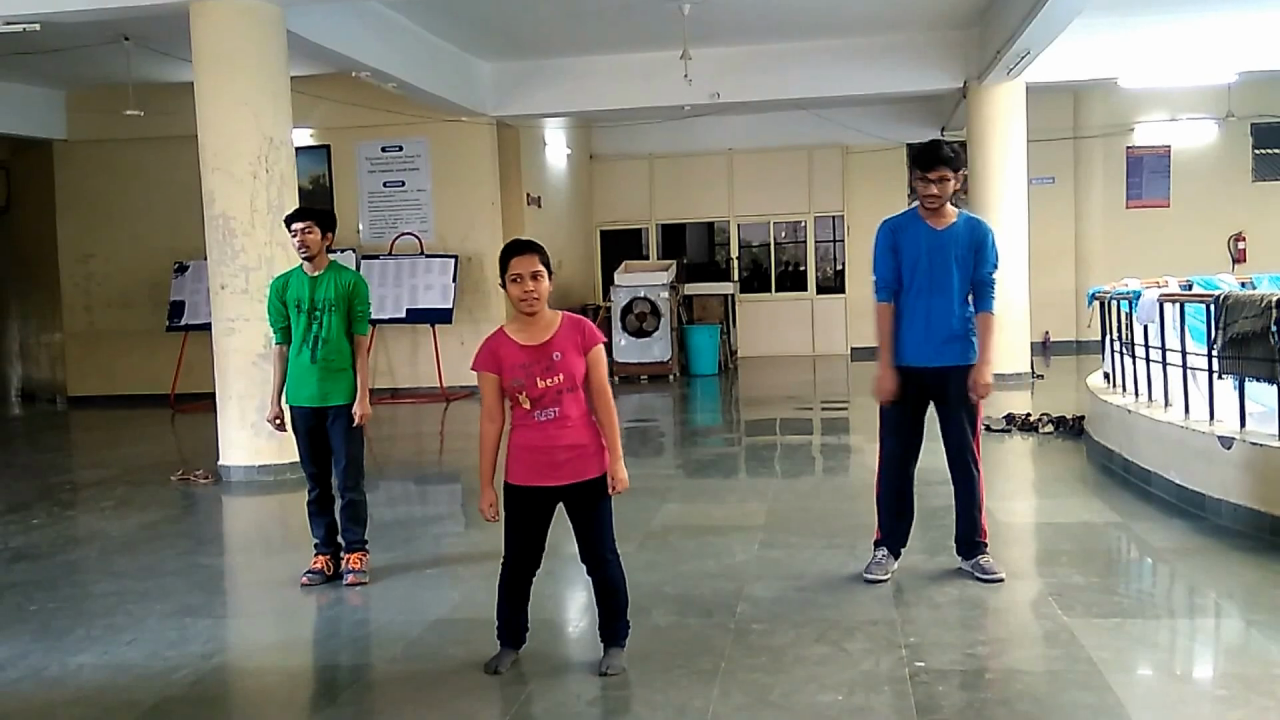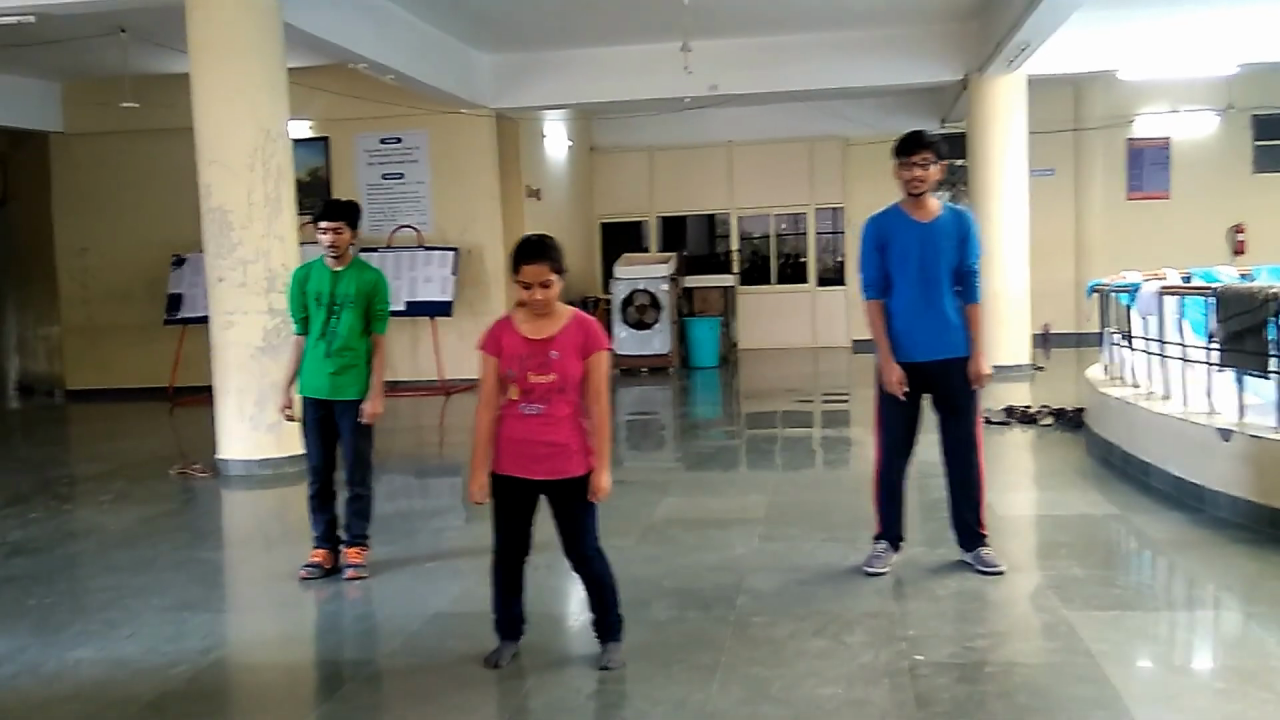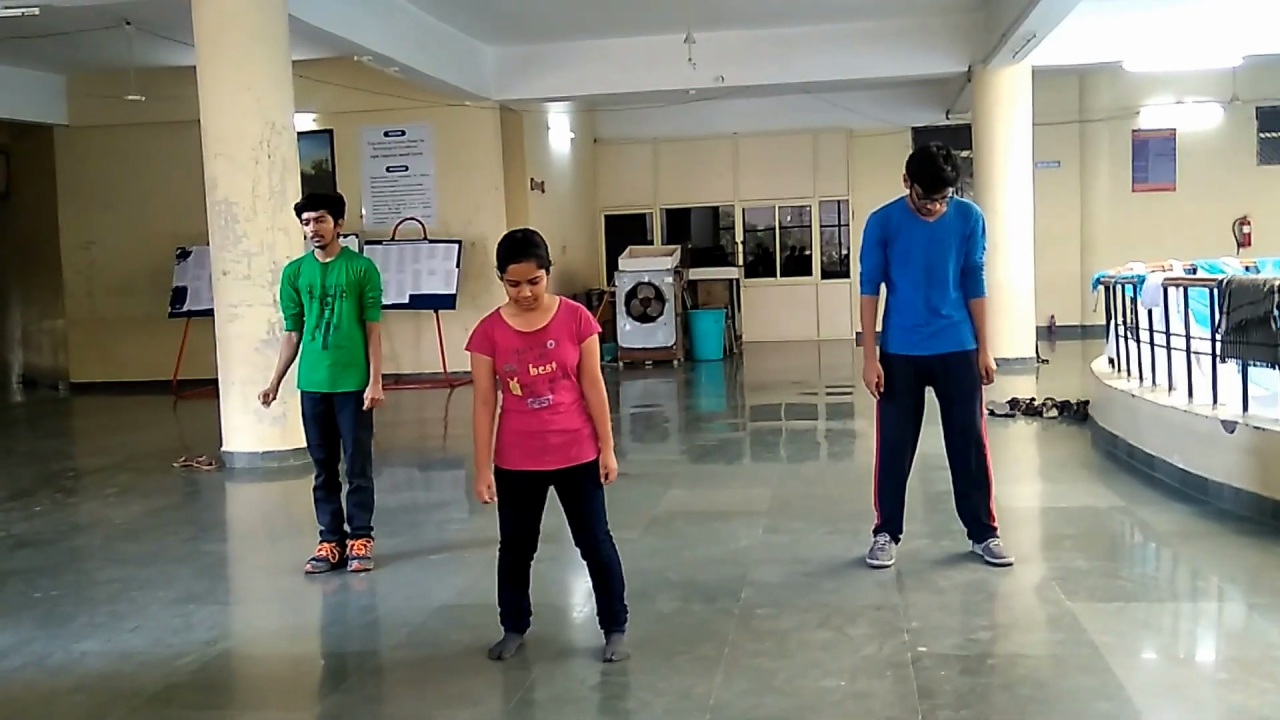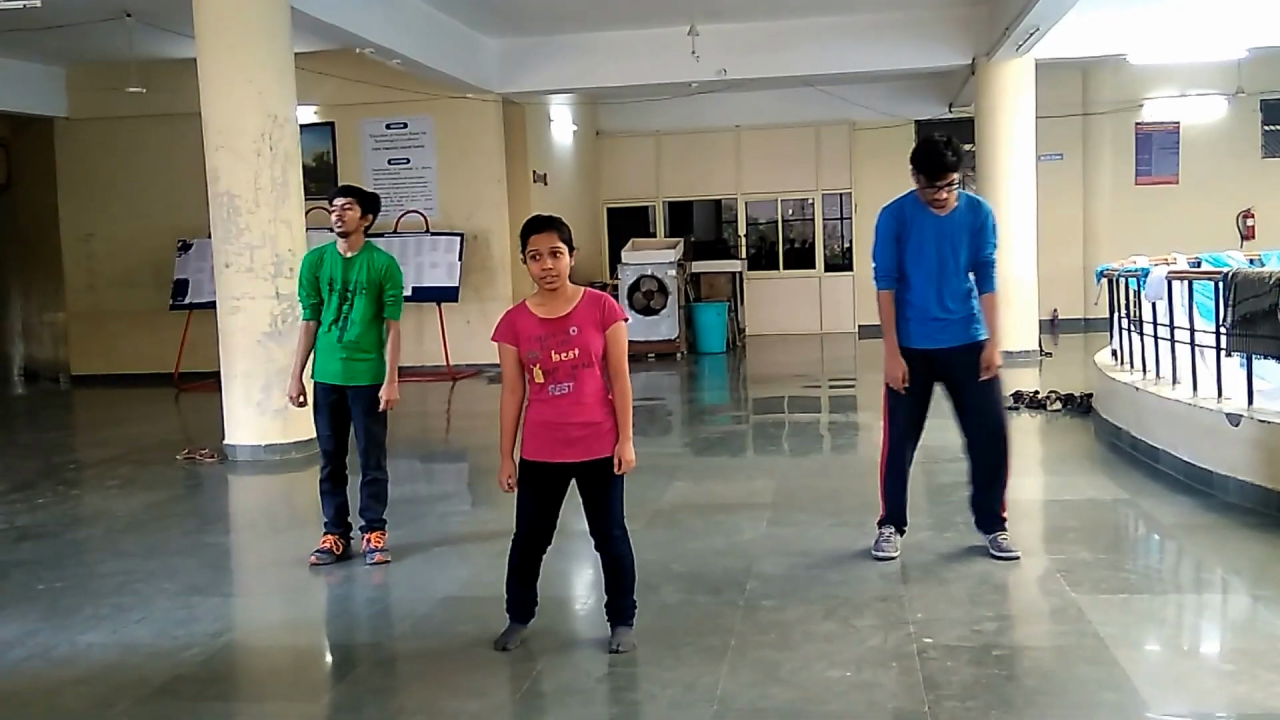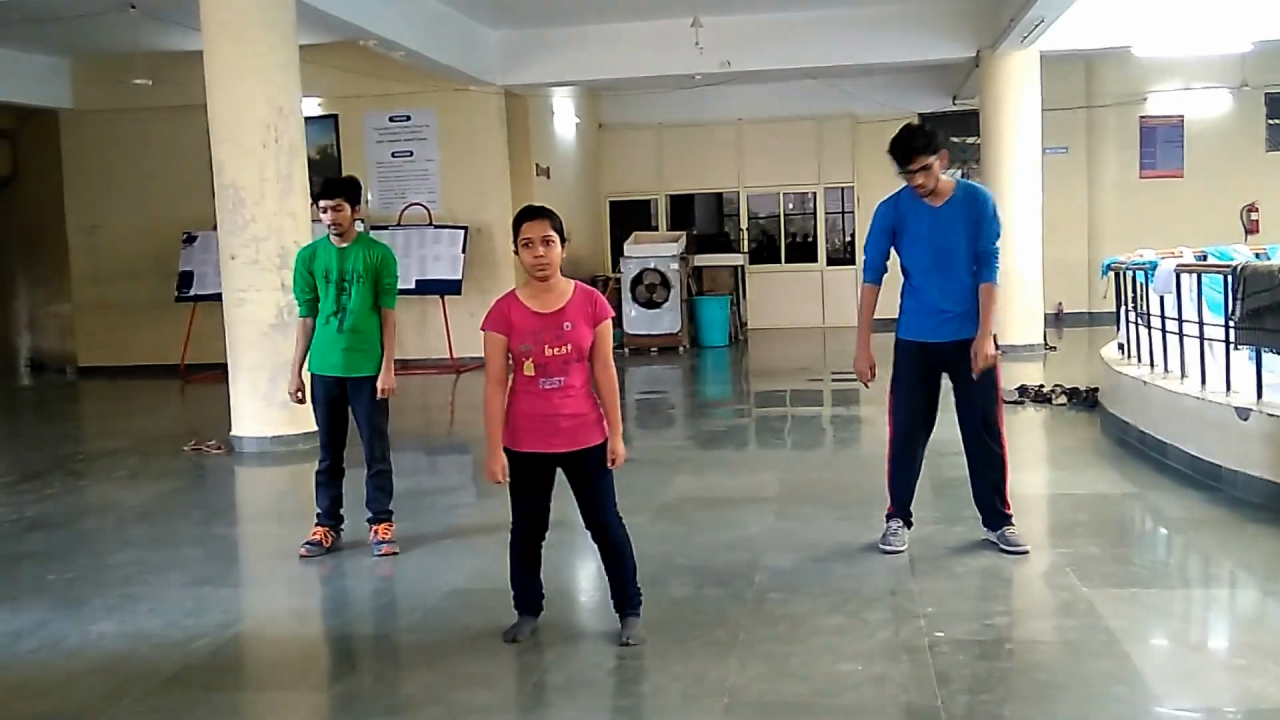
dt=1s
person 1, frame 1
left shoulder: (580, 330)
right shoulder: (494, 348)
left elbow: (602, 397)
right elbow: (491, 419)
left wrist: (617, 459)
right wrist: (486, 485)
left hip: (585, 469)
right hip: (526, 476)
left knee: (601, 558)
right knee: (518, 562)
left ankle: (614, 642)
right ankle: (509, 643)
person 1, frame 2
left shoulder: (586, 330)
right shoulder: (500, 333)
left elbow: (598, 403)
right elbow: (488, 404)
left wrist: (602, 466)
right wrist: (478, 468)
left hip: (570, 467)
right hip: (511, 468)
left knee: (584, 553)
right knee: (508, 552)
left ankle: (611, 637)
right ankle: (508, 636)
person 1, frame 3
left shoulder: (575, 318)
right shoulder: (488, 331)
left elbow: (593, 386)
right elbow: (484, 403)
left wrist: (607, 448)
right wrist: (483, 468)
left hip: (577, 454)
right hip: (517, 461)
left knee: (595, 542)
right knee: (516, 547)
left ankle: (615, 629)
right ankle: (514, 628)
person 1, frame 4
left shoulder: (601, 307)
right shoulder: (514, 321)
left elbow: (619, 377)
right elbow: (512, 392)
left wrist: (626, 439)
right wrist: (506, 456)
left hip: (599, 446)
right hip: (540, 451)
left knee: (610, 535)
right knee: (529, 537)
left ankle: (622, 621)
right ankle: (518, 618)
person 1, frame 5
left shoulder: (590, 302)
right shoulder: (504, 311)
left elbow: (604, 370)
right elbow: (496, 383)
left wrist: (616, 433)
right wrist: (494, 448)
left hip: (585, 437)
right hip: (525, 443)
left knee: (606, 525)
right knee: (526, 529)
left ankle: (629, 611)
right ankle: (527, 611)
person 2, frame 1
left shoulder: (977, 232)
right shoulder: (893, 231)
left elbow: (985, 301)
right elbow: (884, 298)
left wrist: (983, 363)
right wrist: (884, 364)
left hip: (958, 363)
right hip: (907, 363)
left knee: (966, 458)
right knee: (895, 458)
left ankle: (972, 548)
right ankle: (887, 547)
person 2, frame 2
left shoulder: (961, 223)
right shoulder: (879, 227)
left elbow: (971, 291)
right elbow: (873, 296)
left wrist: (978, 353)
right wrist: (886, 360)
left hip: (953, 356)
right hip: (901, 359)
left knee: (964, 450)
right knee: (892, 453)
left ankle: (973, 541)
right ankle: (887, 540)
person 2, frame 3
left shoulder: (969, 217)
right shoulder: (882, 222)
left elbow: (974, 284)
right elbow: (869, 289)
left wrist: (984, 348)
right wrist: (870, 356)
left hip: (957, 348)
right hip: (900, 352)
left knee: (969, 442)
right knee: (894, 445)
left ankle: (983, 532)
right ankle: (886, 532)
person 2, frame 4
left shoulder: (979, 213)
right shoulder: (894, 216)
left elbow: (986, 280)
right elbow: (885, 285)
left wrist: (992, 342)
right wrist: (892, 352)
left hip: (967, 342)
right hip: (911, 345)
left knee: (991, 433)
right knee: (899, 438)
left ankle: (992, 524)
right ankle: (891, 525)
person 2, frame 5
left shoulder: (977, 201)
right shoulder: (891, 211)
left elbow: (988, 269)
right elbow: (873, 275)
left wrist: (985, 335)
right wrist: (863, 344)
left hip: (969, 335)
right hip: (915, 339)
left knee: (985, 430)
right knee: (906, 432)
left ankle: (997, 520)
right ankle: (898, 518)
person 3, frame 1
left shoulder: (350, 281)
right shoulder: (282, 286)
left elbow: (361, 344)
right elbow: (281, 347)
left wrist: (363, 395)
right wrist: (275, 400)
left hip: (342, 396)
right hip: (302, 398)
left knee: (349, 479)
right knee: (316, 481)
left ankle: (354, 552)
right ankle: (325, 553)
person 3, frame 2
left shoulder: (371, 279)
right shoulder: (304, 277)
left elbow: (378, 342)
right elbow: (300, 337)
left wrist: (376, 394)
right wrist: (287, 388)
left hip: (354, 391)
right hip: (314, 391)
left knee: (357, 475)
right knee: (319, 475)
left ankle: (356, 547)
right ankle: (324, 547)
person 3, frame 3
left shoulder: (362, 267)
right shoulder: (294, 272)
left elbow: (373, 329)
right elbow: (293, 332)
left wrist: (375, 380)
right wrist: (275, 381)
left hip: (353, 383)
right hip: (313, 383)
left knee: (357, 466)
right knee: (323, 468)
left ankle: (360, 538)
right ankle: (331, 540)
person 3, frame 4
left shoulder: (384, 265)
right shoulder: (315, 261)
left elbow: (392, 327)
right elbow: (310, 322)
left wrist: (391, 380)
right wrist: (296, 375)
left hip: (367, 376)
right hip: (327, 376)
left knee: (372, 460)
right knee: (331, 460)
left ankle: (374, 532)
right ankle: (336, 534)
person 3, frame 5
left shoulder: (379, 254)
right shoulder: (308, 257)
left elbow: (387, 315)
right elbow: (306, 318)
left wrist: (387, 368)
right wrist: (296, 371)
left hip: (367, 368)
right hip: (324, 369)
left knee: (376, 451)
right knee: (329, 453)
left ankle: (381, 524)
right ankle: (327, 526)
